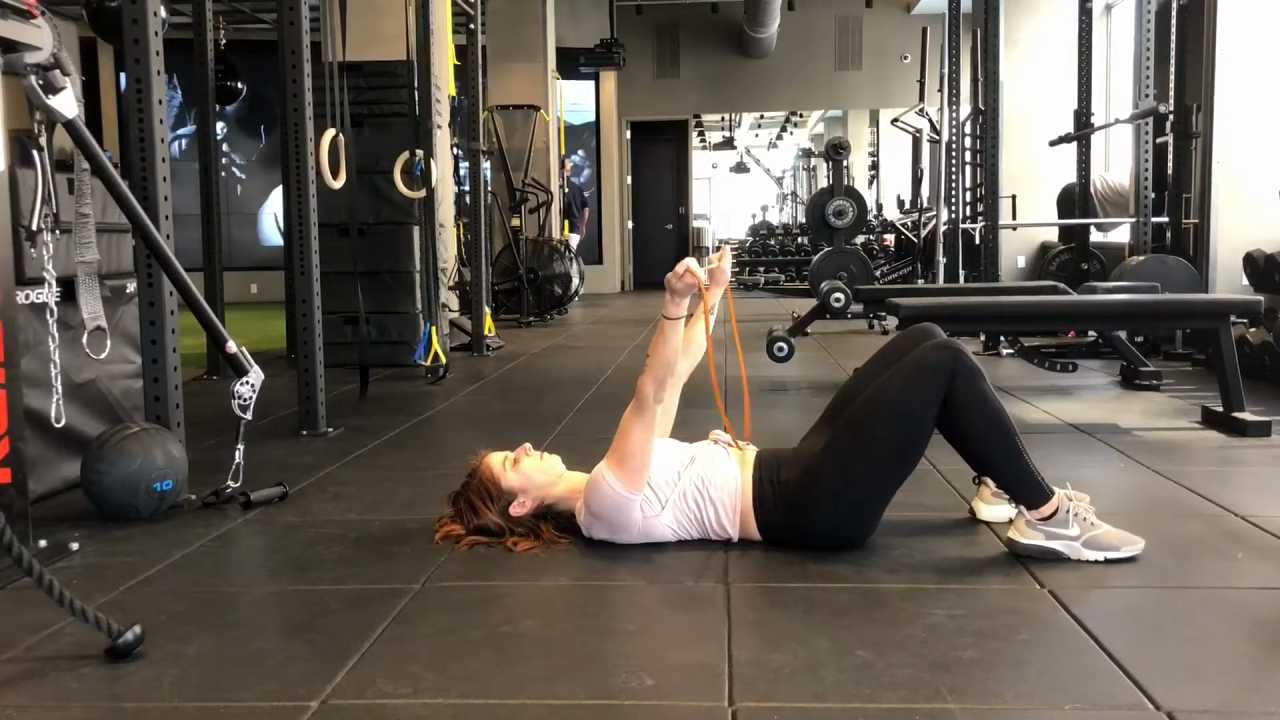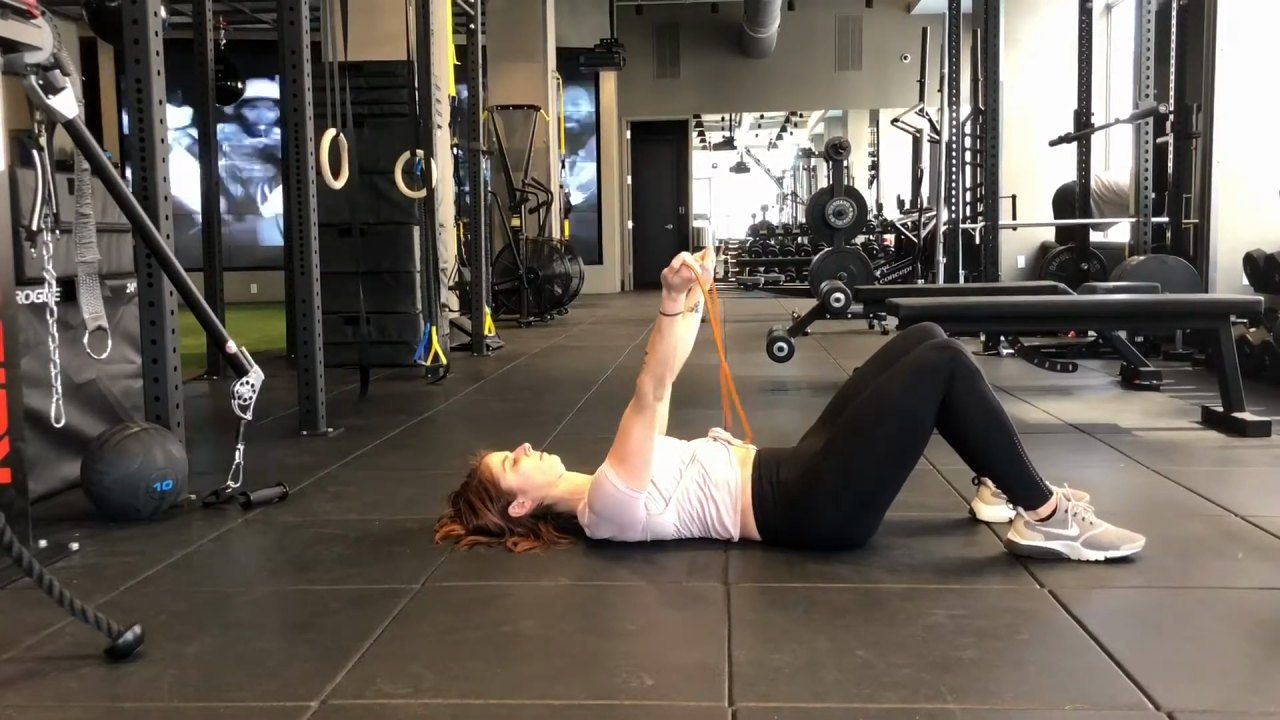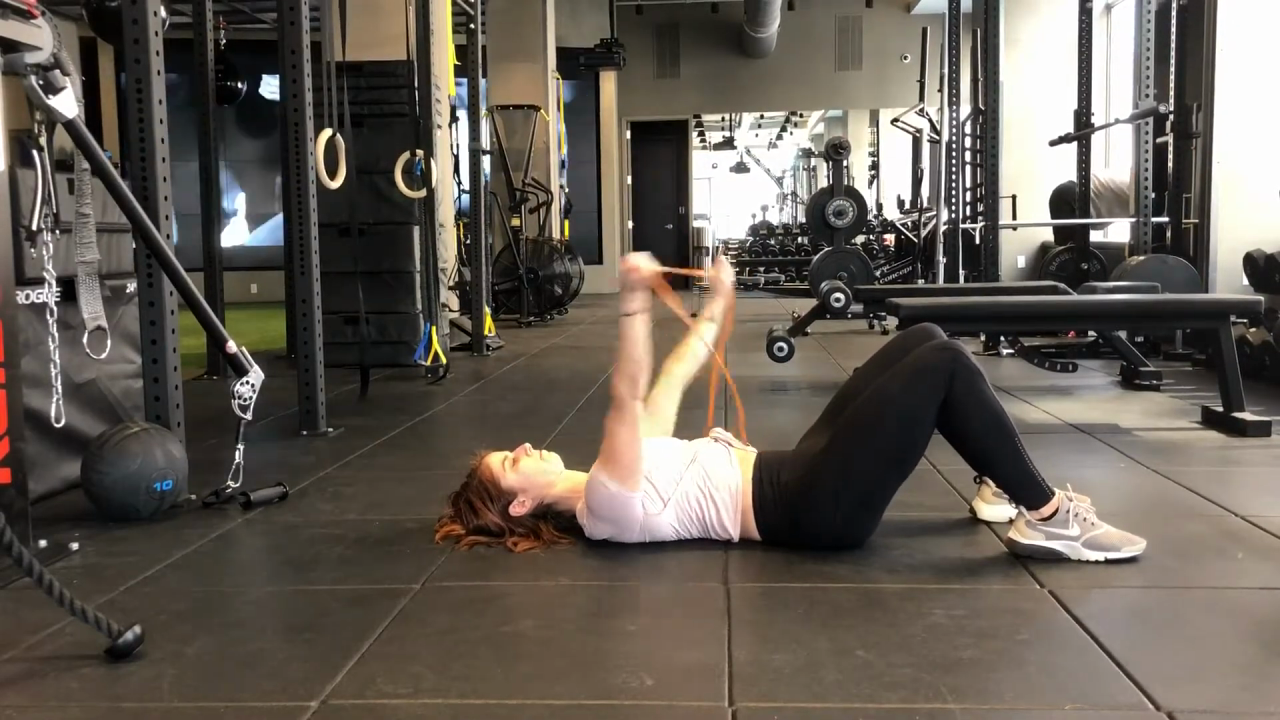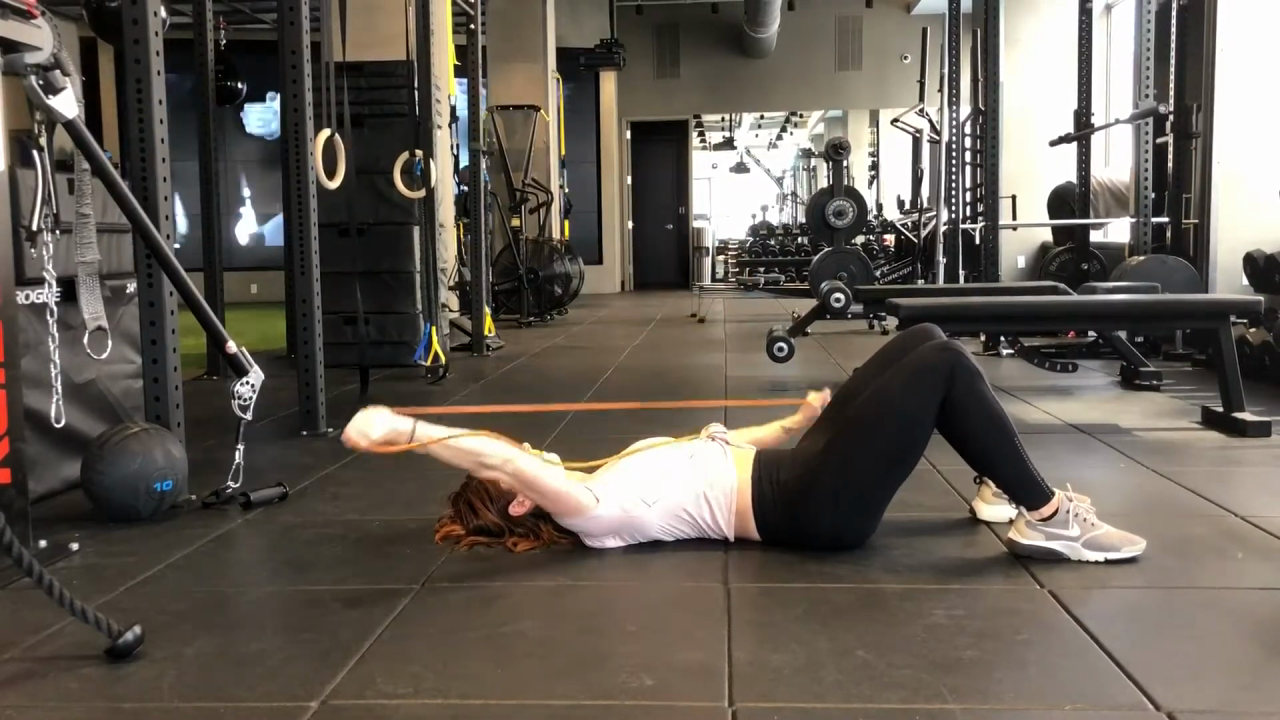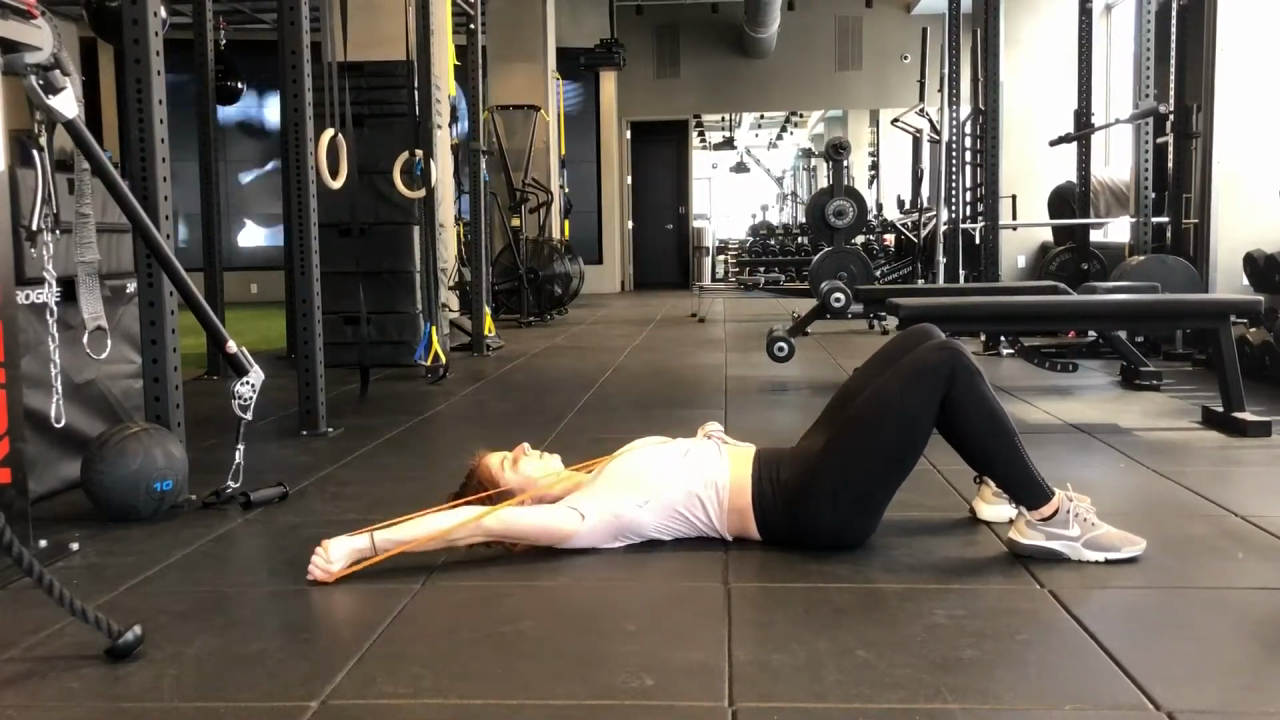
dt=0.5s
person 1, frame 1
left shoulder: (608, 478)
right shoulder: (603, 505)
left elbow: (674, 382)
right elbow: (648, 397)
left wrist: (711, 296)
right wrist: (674, 305)
left hip: (795, 473)
right hip: (814, 507)
left knee: (925, 341)
right knee: (943, 364)
left ankle: (1003, 488)
right ankle: (1046, 518)
person 1, frame 2
left shoulder: (604, 482)
right shoulder: (607, 508)
left elbow: (660, 384)
right elbow: (648, 394)
left wrist: (696, 293)
right wrist: (671, 300)
left hip: (797, 475)
right hip: (815, 506)
left knee: (926, 340)
right knee: (942, 362)
left ankle: (1003, 488)
right ankle: (1045, 519)
person 1, frame 3
left shoulder: (601, 485)
right shoulder: (603, 508)
left elbow: (666, 387)
right elbow: (626, 400)
left wrist: (715, 310)
right wrist: (633, 301)
left hip: (795, 474)
right hip: (814, 507)
left knee: (925, 341)
right knee: (942, 365)
left ankle: (1003, 486)
right ankle: (1047, 518)
person 1, frame 4
left shoulder: (605, 474)
right shoulder: (586, 518)
right elbow: (503, 462)
left wrist: (796, 422)
right wrist: (405, 429)
left hip: (790, 472)
right hip: (811, 507)
left knee: (923, 343)
right knee: (940, 363)
left ankle: (1004, 487)
right ankle: (1047, 520)
person 1, frame 5
left shoulder: (594, 477)
right shoulder: (582, 516)
right elbow: (484, 522)
right wrist: (359, 543)
left hip: (789, 471)
right hip: (811, 506)
left knee: (922, 341)
right knee: (940, 364)
left ankle: (1008, 489)
right ankle: (1048, 519)
